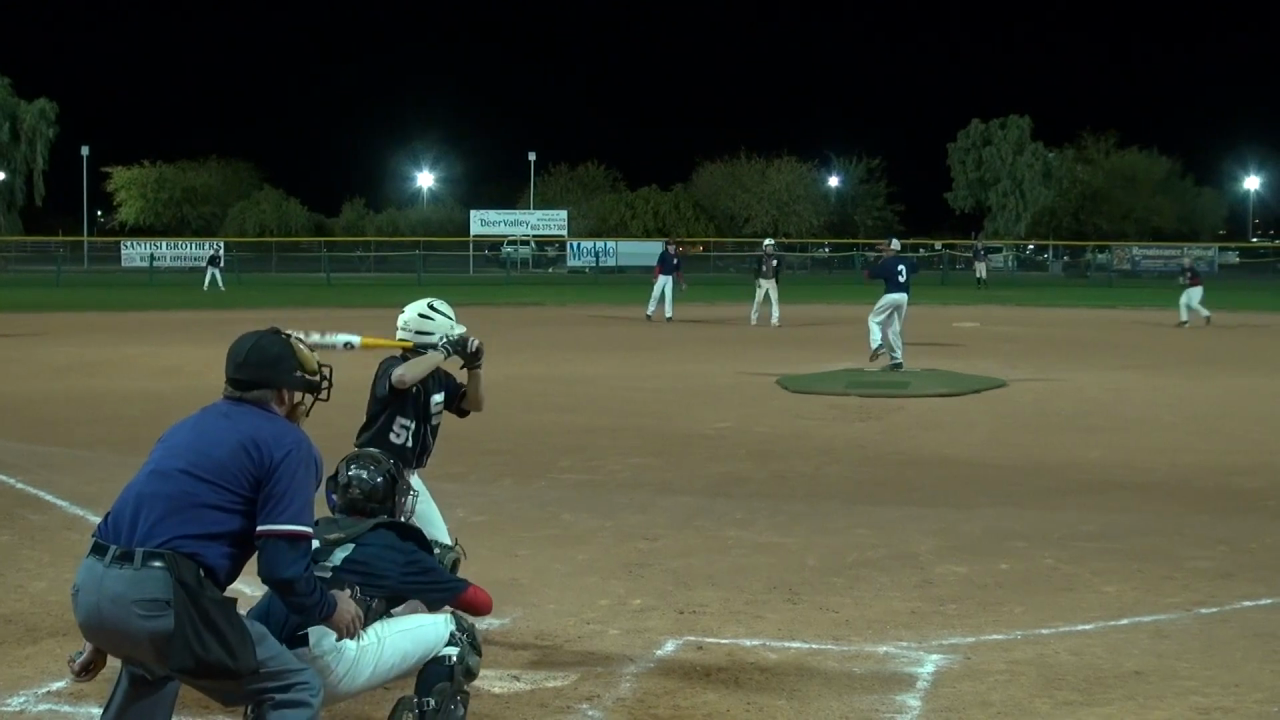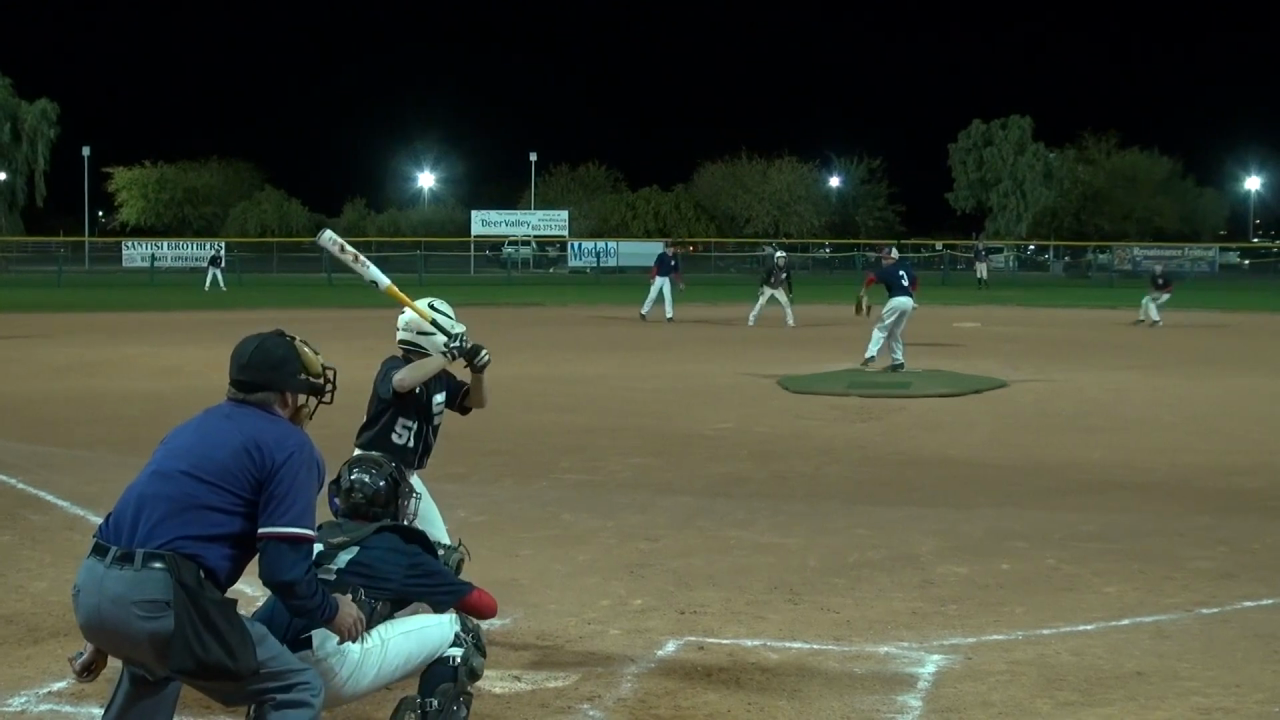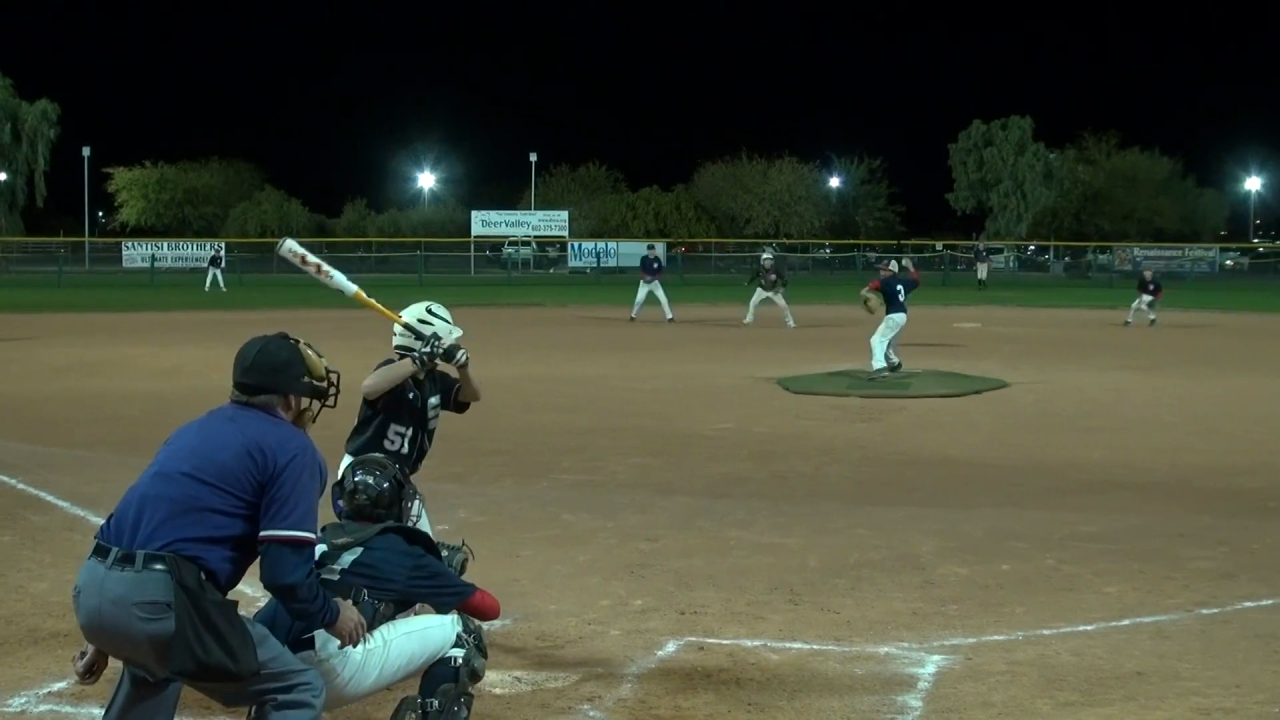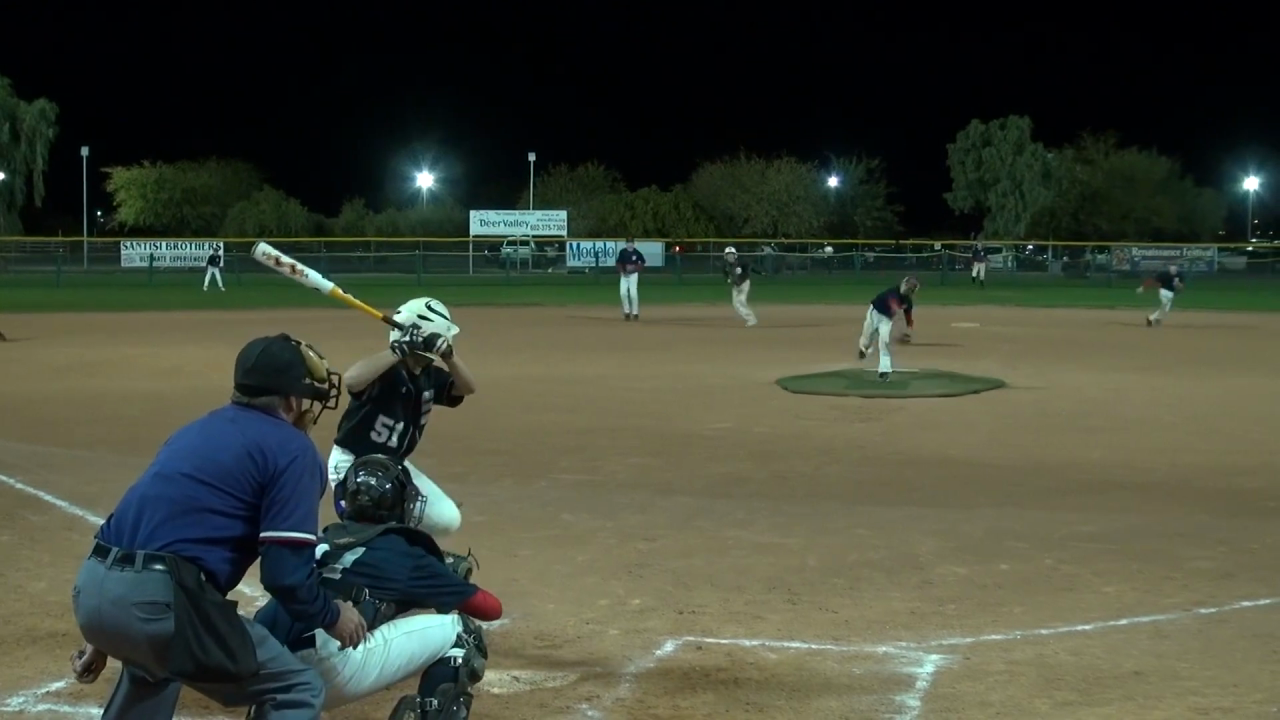
dt=0.3s
person 1, frame 1
left shoulder: (193, 424)
right shoulder: (288, 443)
right elbow: (283, 567)
right wrist: (328, 608)
left hip: (91, 585)
right hip: (158, 597)
left knee: (151, 659)
person 1, frame 2
left shoulder: (196, 426)
right shoulder: (289, 445)
right elbow: (284, 569)
right wrist: (330, 611)
left hip: (92, 587)
right hip: (157, 599)
left knee: (151, 660)
person 1, frame 3
left shoulder: (199, 427)
right shoulder: (292, 448)
right elbow: (285, 572)
right wrist: (331, 614)
left hip: (93, 587)
right hip: (158, 600)
left knee: (151, 659)
person 1, frame 4
left shoulder: (200, 428)
right shoulder: (293, 449)
right elbow: (285, 573)
right wrist: (332, 616)
left hip: (92, 587)
right hip: (157, 601)
left knee: (152, 658)
person 2, frame 1
left shoulder: (315, 535)
right shoulder: (395, 546)
right elbow: (482, 604)
right wrist: (439, 576)
right hip: (323, 665)
right knee: (455, 635)
person 2, frame 2
left shoulder: (318, 540)
right shoulder: (399, 549)
right elbow: (486, 607)
right wrist: (443, 579)
right hip: (327, 669)
right knee: (460, 633)
person 2, frame 3
left shoulder: (323, 541)
right shoulder: (402, 551)
right elbow: (489, 608)
right wrist: (449, 581)
right hip: (329, 671)
right knee: (462, 632)
person 2, frame 4
left shoulder: (325, 543)
right shoulder: (403, 552)
right elbow: (491, 608)
right wrist: (455, 587)
right hip: (330, 668)
right knee: (462, 633)
person 3, frame 1
left shoulder: (439, 378)
right shoulder: (393, 367)
left elbow: (474, 404)
right elbow: (403, 378)
left wrist: (474, 364)
right wrist: (445, 351)
left hip: (408, 477)
left knee: (443, 551)
person 3, frame 2
left shoulder: (440, 377)
right shoulder: (395, 367)
left elbow: (477, 401)
right elbow: (403, 382)
left wrist: (478, 369)
right wrist: (450, 354)
left hip: (408, 476)
left knee: (440, 548)
person 3, frame 3
left shoulder: (434, 380)
right shoulder: (392, 372)
left elbow: (472, 395)
right elbow: (369, 388)
left wrist: (462, 365)
right wrist: (419, 358)
person 3, frame 4
left shoulder: (430, 375)
right shoulder: (387, 368)
left elbow: (467, 388)
right elbow: (351, 381)
left wrist: (448, 355)
right wrist: (399, 350)
right hip: (352, 465)
left knee: (447, 520)
